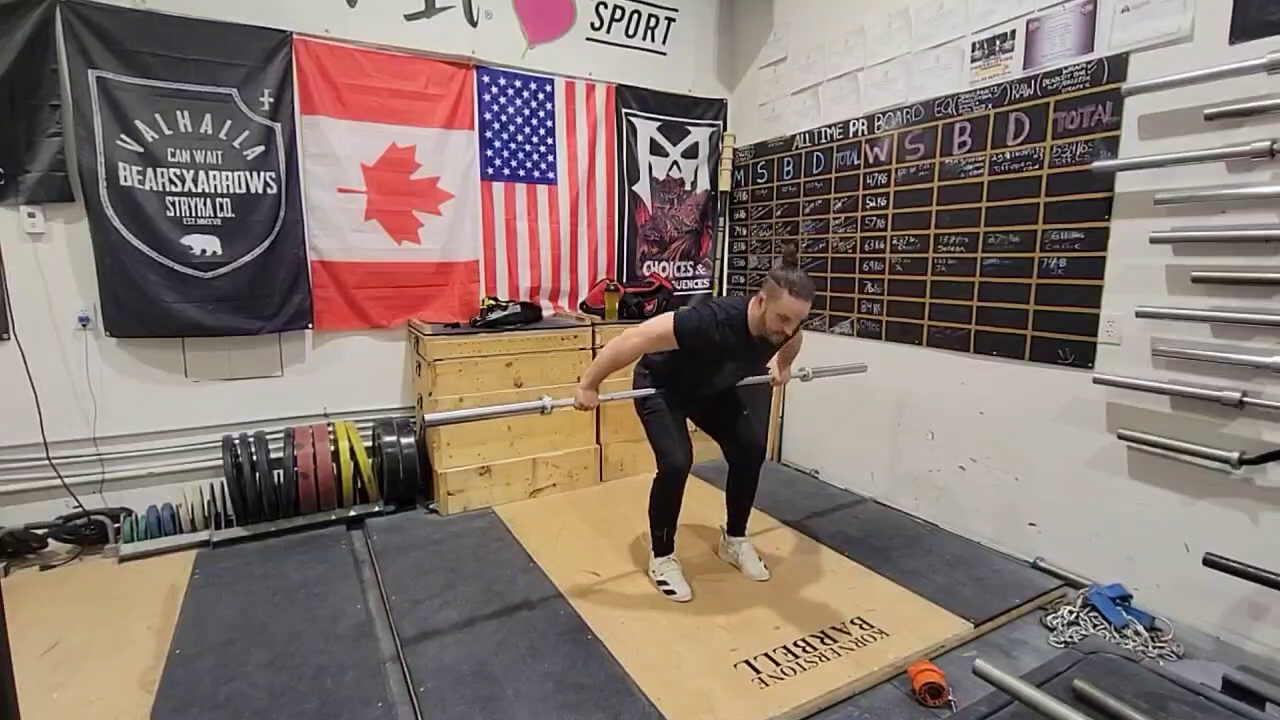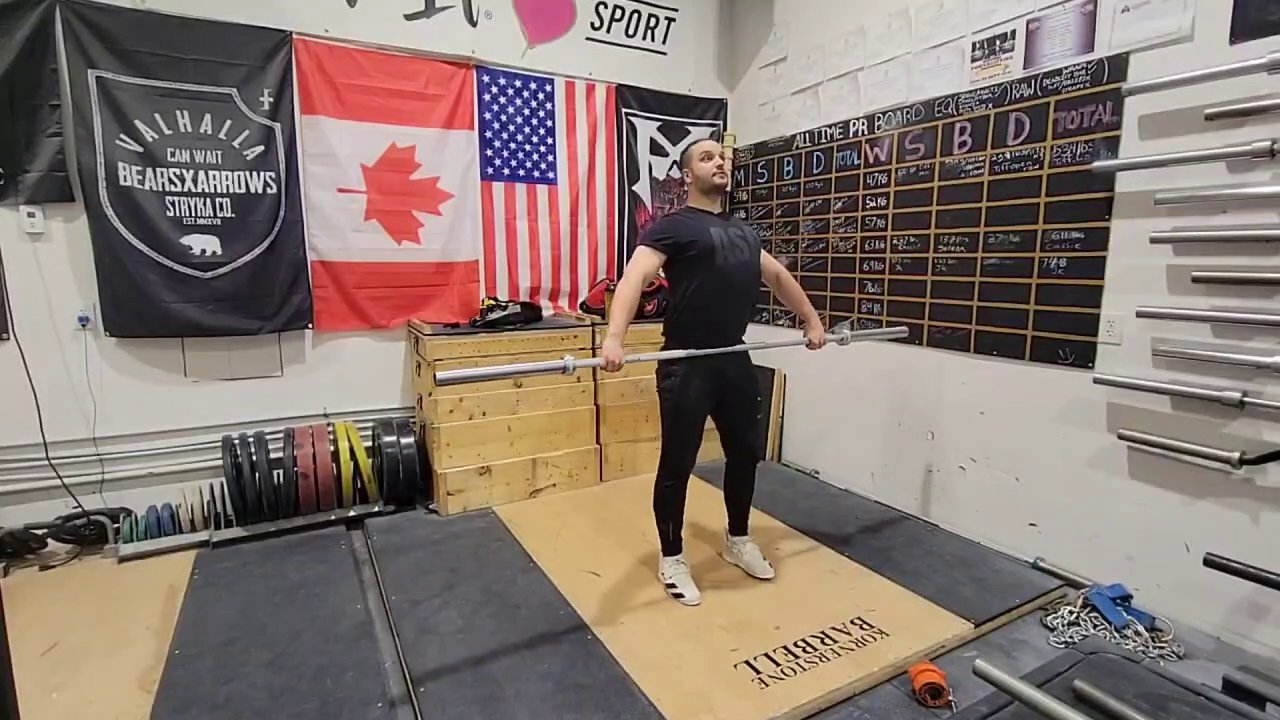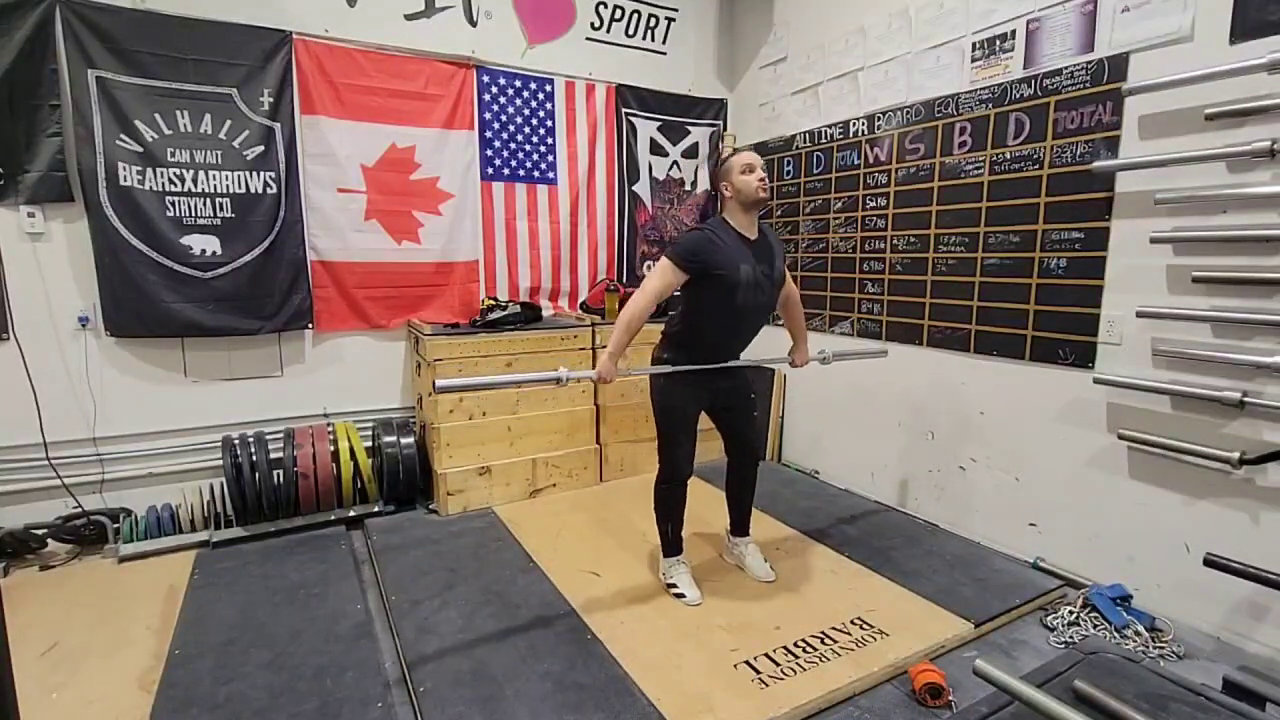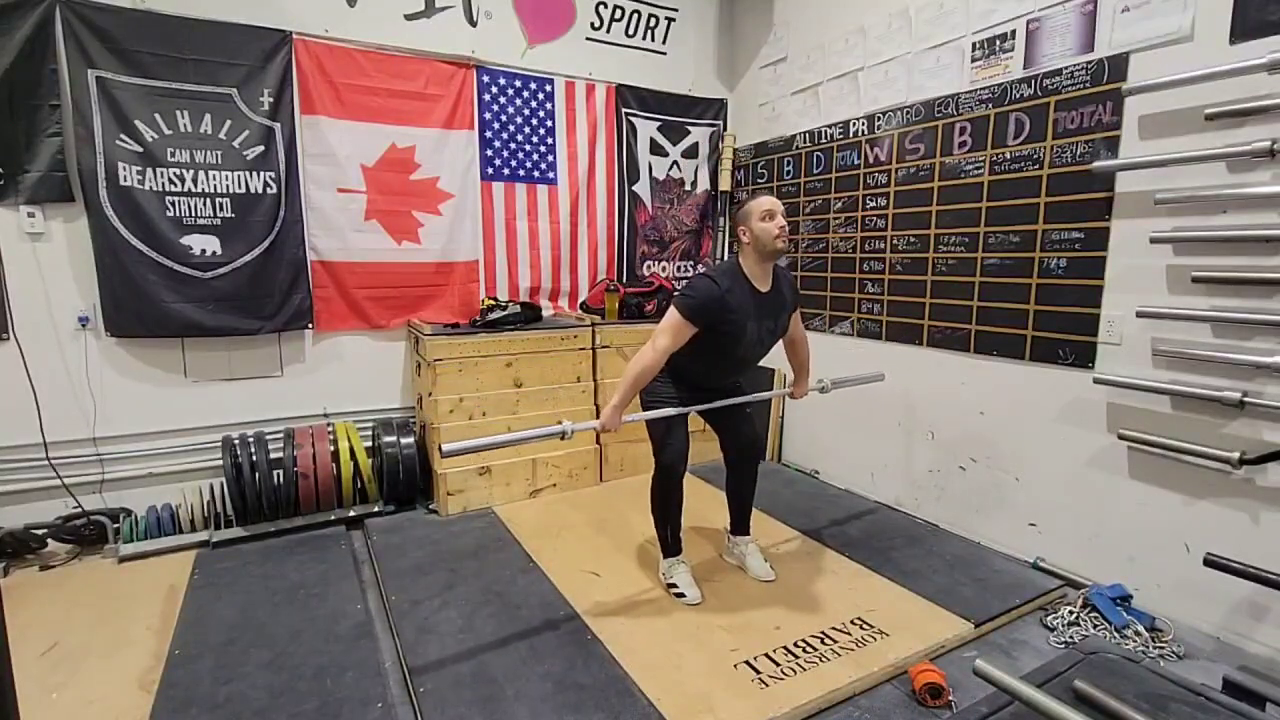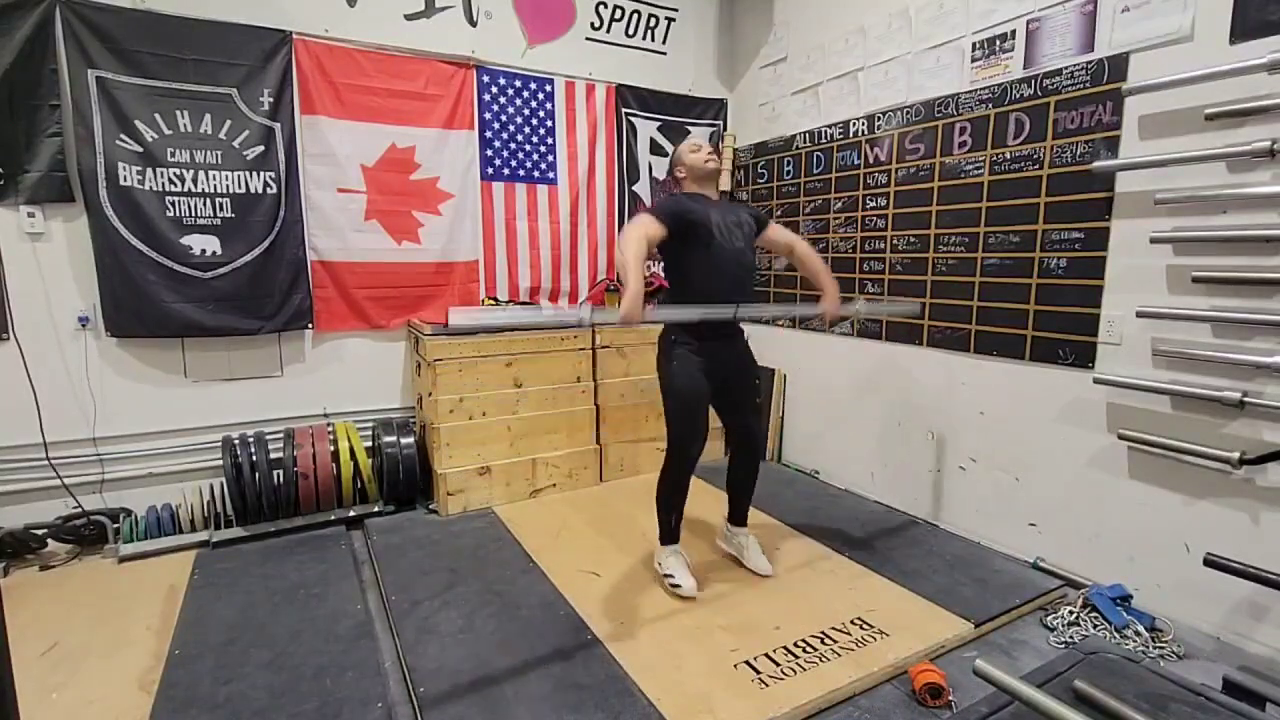
dt=1s
person 1, frame 1
left shoulder: (780, 324)
right shoulder: (711, 321)
right elbow: (634, 339)
left wrist: (783, 367)
right wrist: (589, 384)
left hip: (712, 388)
right hip: (661, 385)
left knee: (750, 449)
right knee: (676, 462)
left ankle: (734, 539)
right ankle: (662, 558)
person 1, frame 2
left shoulder: (743, 230)
right shoulder: (674, 226)
left elbow: (778, 275)
right elbow: (633, 277)
left wrist: (812, 321)
right wrist: (614, 338)
left hip: (735, 359)
right hip: (687, 365)
left knee: (745, 452)
right knee: (678, 463)
left ankle: (738, 539)
right ankle: (671, 558)
person 1, frame 3
left shoulder: (771, 245)
right shoulder: (704, 242)
left elbow: (788, 296)
right elbow: (647, 296)
left wrist: (800, 345)
right wrist: (611, 355)
left hip: (728, 368)
right hip: (680, 369)
left knee: (747, 452)
right knee: (677, 465)
left ankle: (739, 540)
right ankle: (672, 561)
person 1, frame 4
left shoulder: (784, 286)
right shoulder: (713, 289)
left elbow: (795, 336)
right elbow: (659, 346)
left wrist: (802, 379)
right wrist: (616, 406)
left hip: (723, 381)
right hip: (670, 380)
left knee: (748, 449)
right knee: (672, 463)
left ankle: (739, 541)
right ankle: (671, 560)
person 1, frame 5
left shoulder: (741, 213)
right shoulder: (673, 206)
left elbow: (792, 244)
right elbow: (636, 238)
left wrist: (827, 287)
right wrist: (633, 286)
left hip: (732, 345)
right hip: (686, 349)
left knee: (750, 442)
right knee: (686, 448)
left ankle: (737, 532)
right ankle: (669, 548)
